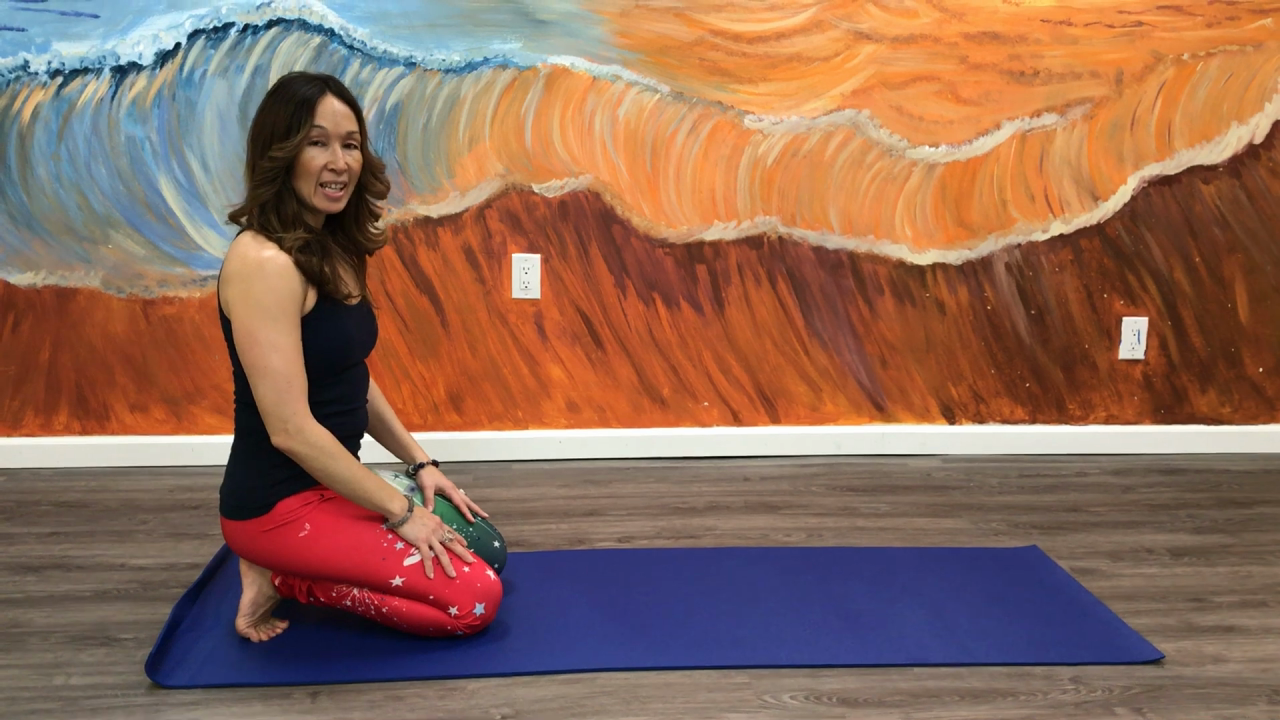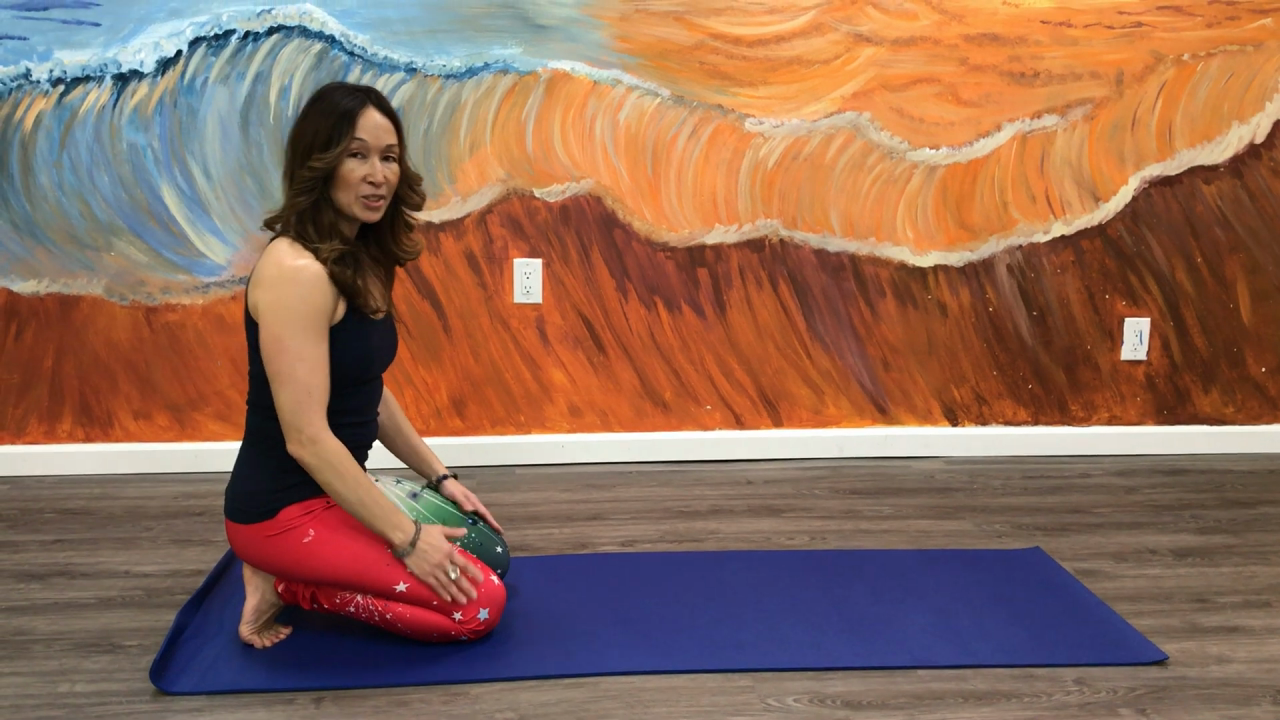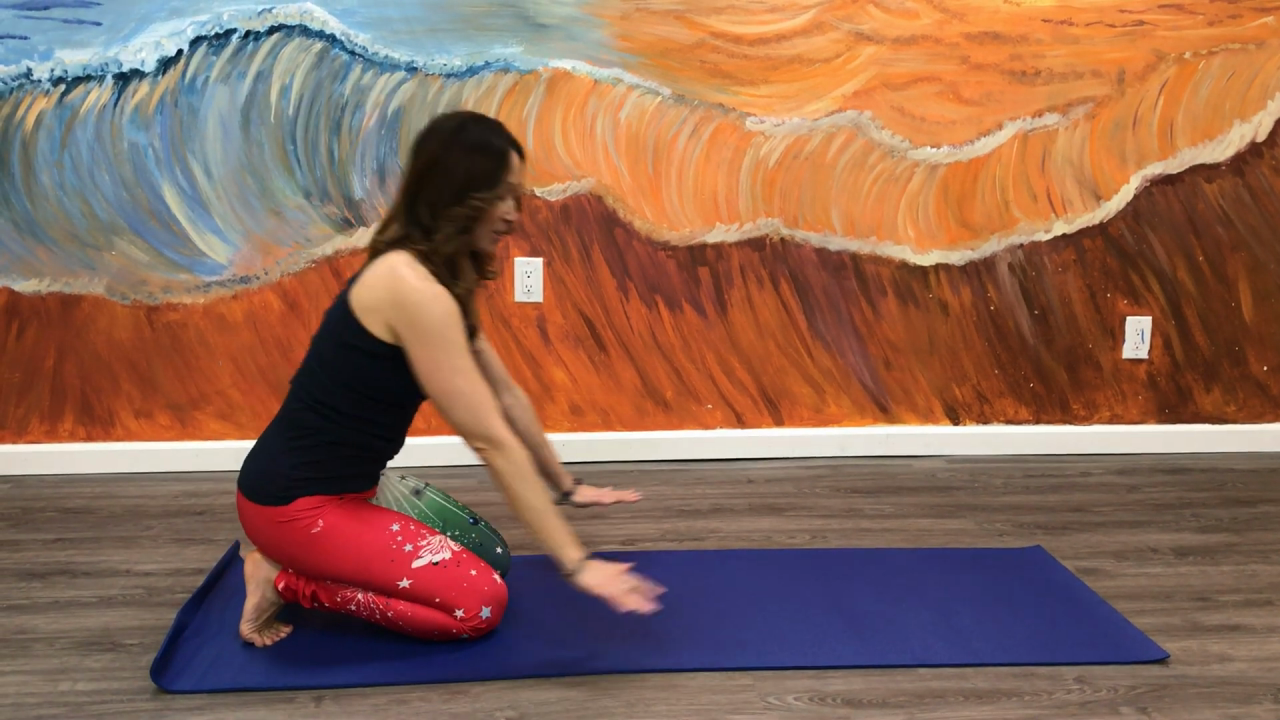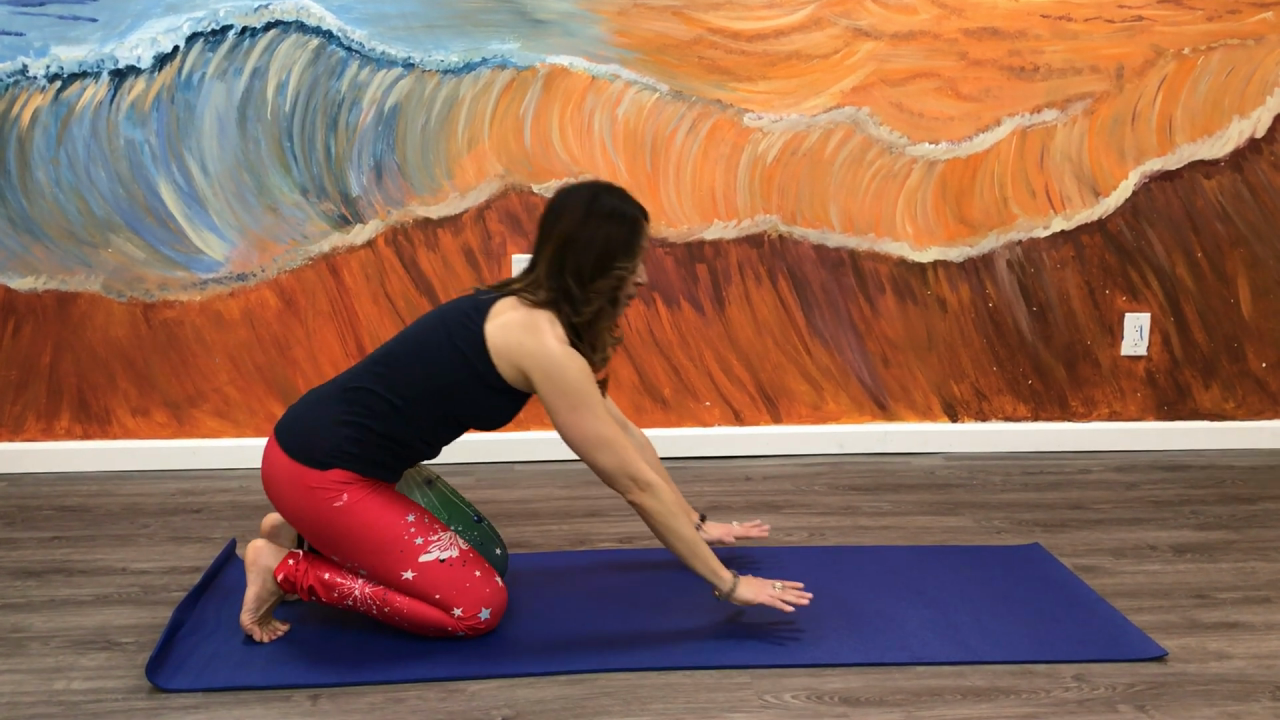
dt=0.5s
person 1, frame 1
left shoulder: (331, 248)
right shoulder: (264, 262)
right elbow: (291, 428)
left wrist: (420, 462)
right wrist: (400, 511)
left hip: (324, 486)
right hip: (280, 503)
left knee: (481, 548)
right knee: (474, 597)
left ankle: (286, 569)
right ankle: (281, 577)
person 1, frame 2
left shoulder: (361, 258)
right shoulder: (298, 271)
right elbow: (307, 437)
left wrist: (439, 477)
right wrist: (406, 541)
left hip: (326, 494)
right hip: (285, 509)
left knee: (477, 559)
right knee: (477, 602)
left ankle: (290, 575)
right ankle: (285, 585)
person 1, frame 3
left shoulder: (425, 274)
right shoulder: (415, 290)
left elbow: (505, 395)
right elbow: (492, 440)
left wrist: (566, 488)
right wrist: (576, 563)
left hip: (335, 488)
right hip: (294, 501)
left knee: (469, 561)
right knee: (478, 601)
left ankle: (299, 561)
right ankle: (289, 580)
person 1, frame 4
left shoulder: (529, 313)
right shoulder: (542, 344)
left elbow: (622, 431)
right elbow: (636, 482)
left wrist: (696, 524)
right wrist: (729, 584)
left hip: (334, 451)
right hip: (319, 467)
left knee: (475, 557)
right knee: (477, 605)
left ankle: (302, 532)
right ankle: (284, 568)
